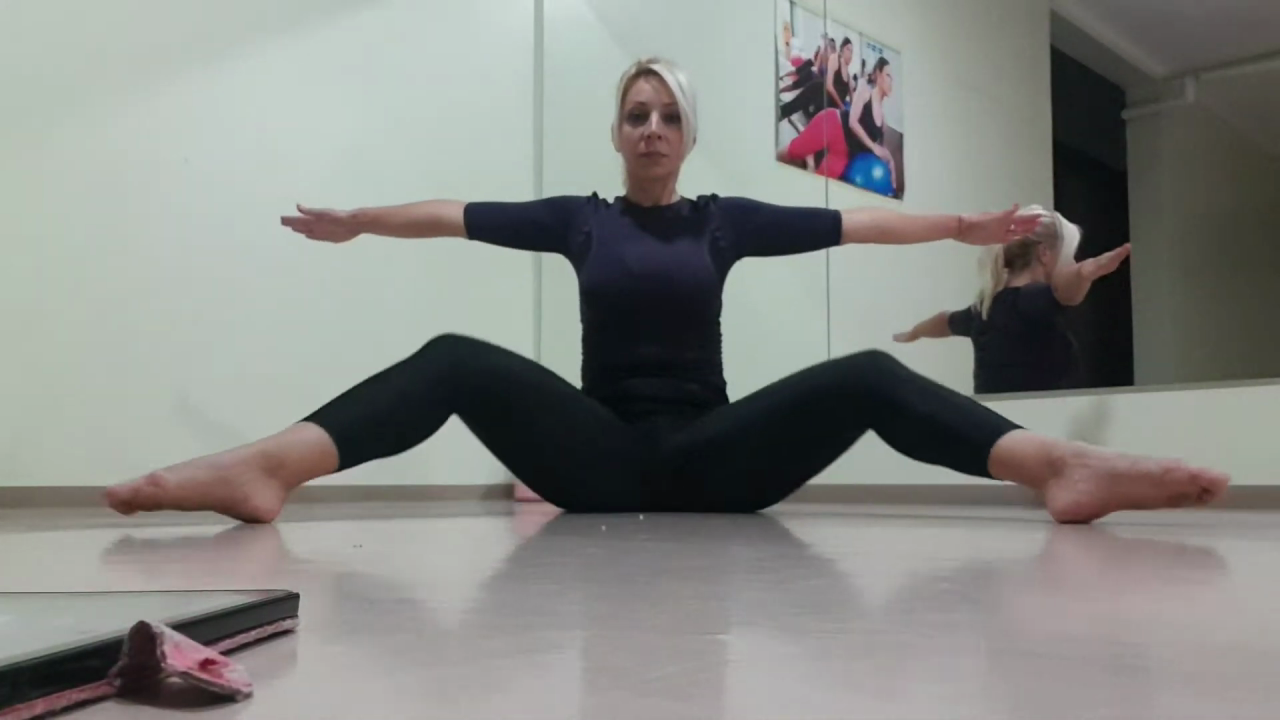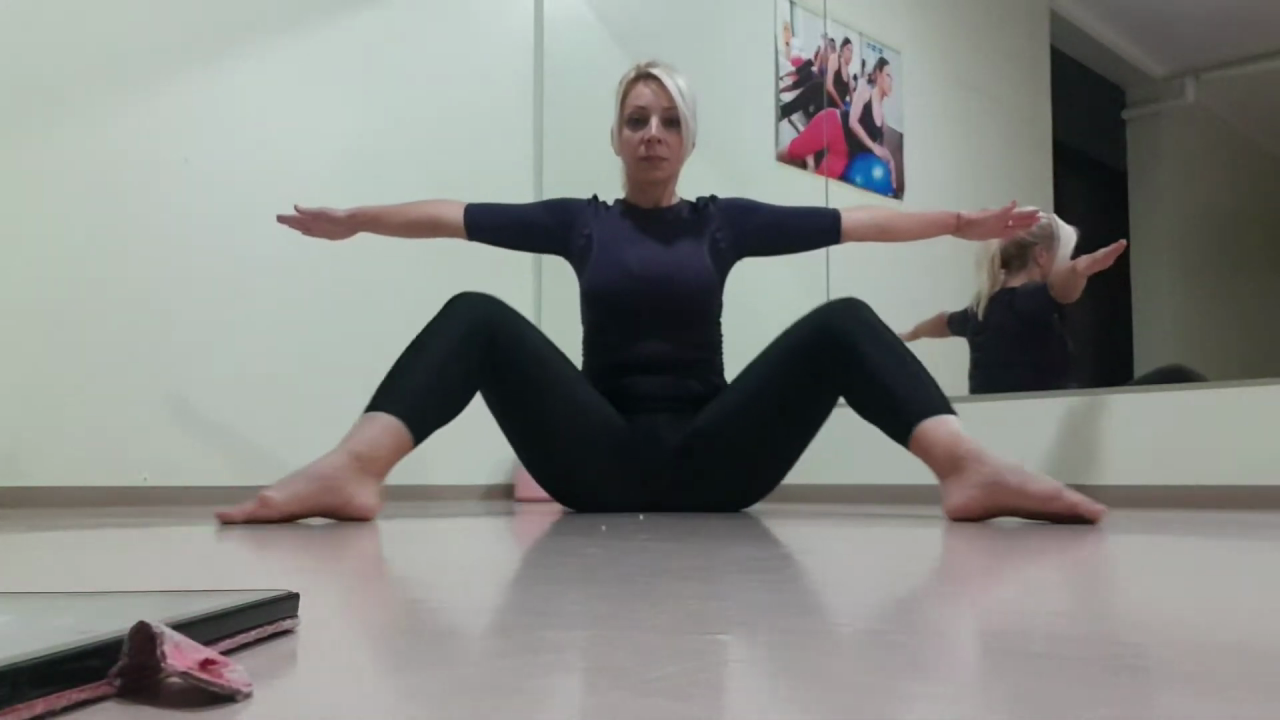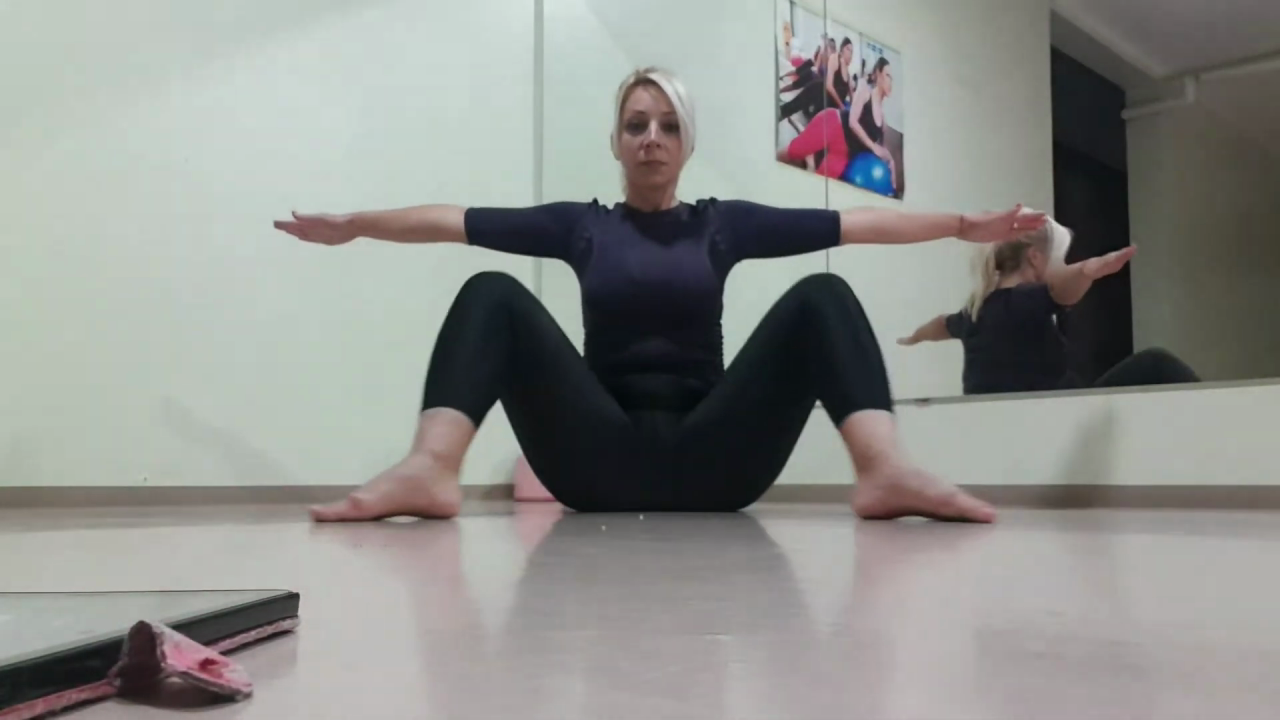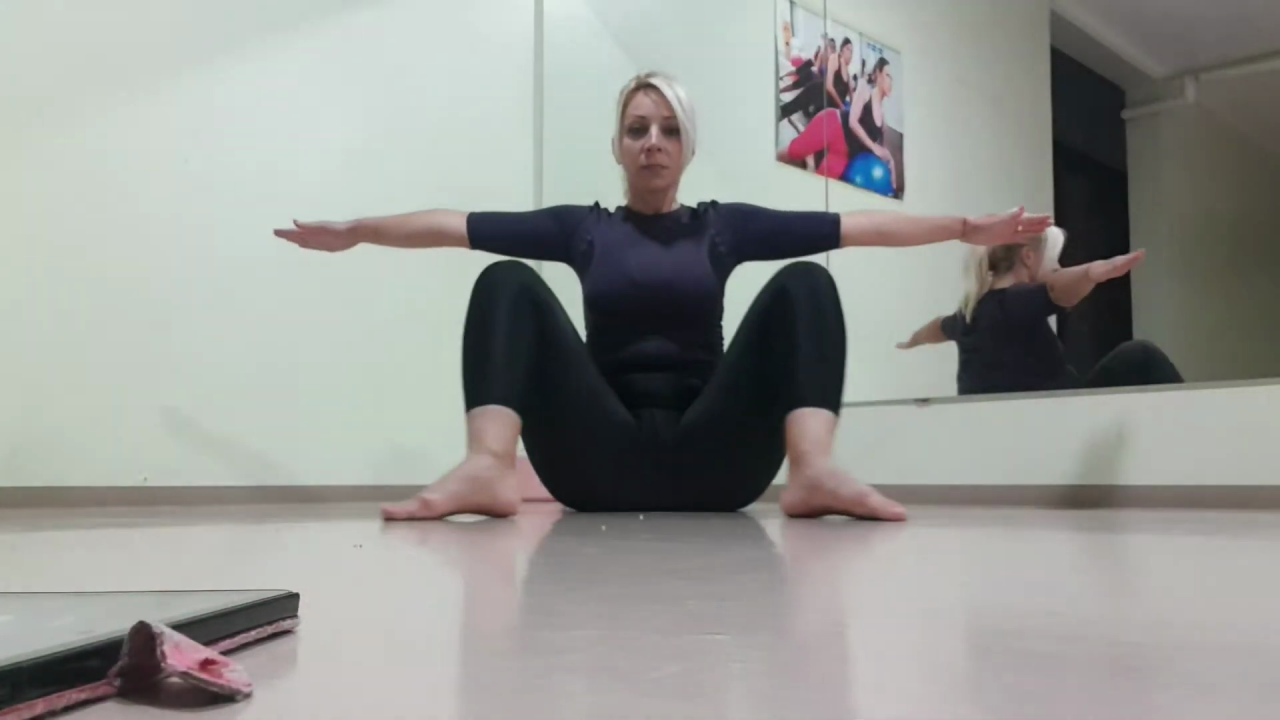
dt=0.2s
person 1, frame 1
left shoulder: (724, 219)
right shoulder: (579, 218)
left elbow: (855, 223)
right elbow: (452, 215)
left wrist: (964, 224)
right wrist: (354, 218)
left hip: (711, 458)
right hip: (599, 458)
left knee: (868, 375)
right knee: (457, 359)
left ankle: (1067, 469)
right ankle: (258, 469)
person 1, frame 2
left shoulder: (724, 221)
right shoulder: (580, 221)
left elbow: (856, 222)
right elbow: (454, 217)
left wrist: (962, 222)
right wrist: (351, 218)
left hip: (711, 462)
right hip: (601, 461)
left knee: (845, 319)
right knee: (474, 312)
left ankle: (967, 470)
right ankle: (351, 470)
person 1, frame 3
left shoulder: (724, 223)
right shoulder: (581, 224)
left elbow: (856, 223)
right elbow: (451, 220)
left wrist: (965, 224)
right wrist: (350, 223)
left hip: (710, 462)
right hip: (602, 461)
left knee: (822, 294)
right knee: (492, 292)
left ankle: (884, 468)
right ankle: (429, 467)
person 1, frame 4
left shoulder: (723, 226)
right shoulder: (582, 227)
left elbow: (858, 225)
right elbow: (454, 225)
left wrist: (966, 227)
right wrist: (351, 230)
left hip: (711, 460)
right hip: (604, 460)
left knee: (803, 280)
right knee: (507, 280)
left ankle: (813, 468)
right ankle: (488, 465)
person 2, frame 1
left shoulder: (987, 307)
right shoulder: (1030, 301)
left elbow: (946, 321)
right elbow: (1064, 289)
left wrist: (912, 334)
right wrist: (1087, 271)
person 2, frame 2
left shoulder: (983, 308)
right shoulder: (1026, 301)
left elbow: (944, 322)
right elbow: (1060, 286)
left wrist: (912, 334)
right wrist: (1081, 268)
person 2, frame 3
left shoulder: (979, 310)
right shoulder: (1023, 302)
left elbow: (944, 324)
right elbow: (1060, 288)
left wrist: (915, 337)
right wrist: (1091, 268)
person 2, frame 4
left shoulder: (974, 311)
right shoulder: (1018, 302)
left elbow: (941, 327)
right elbow: (1058, 289)
left wrist: (912, 341)
right wrist: (1096, 271)
right knee: (1139, 358)
